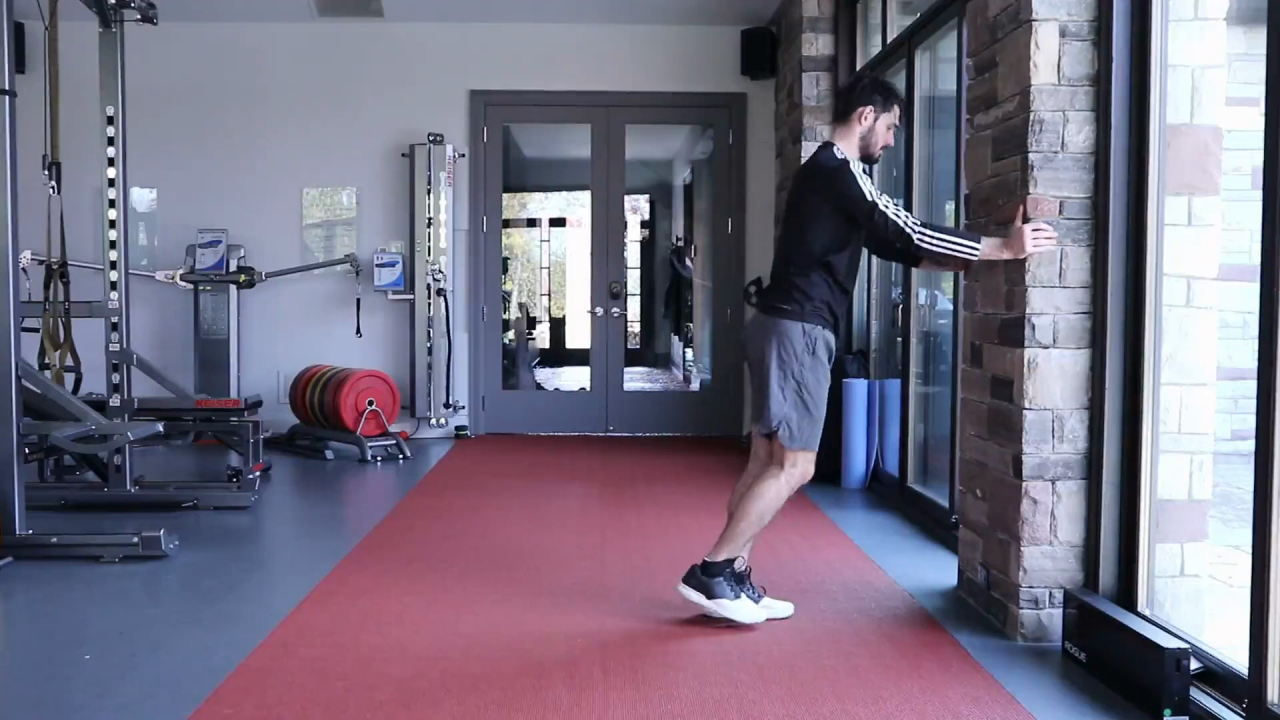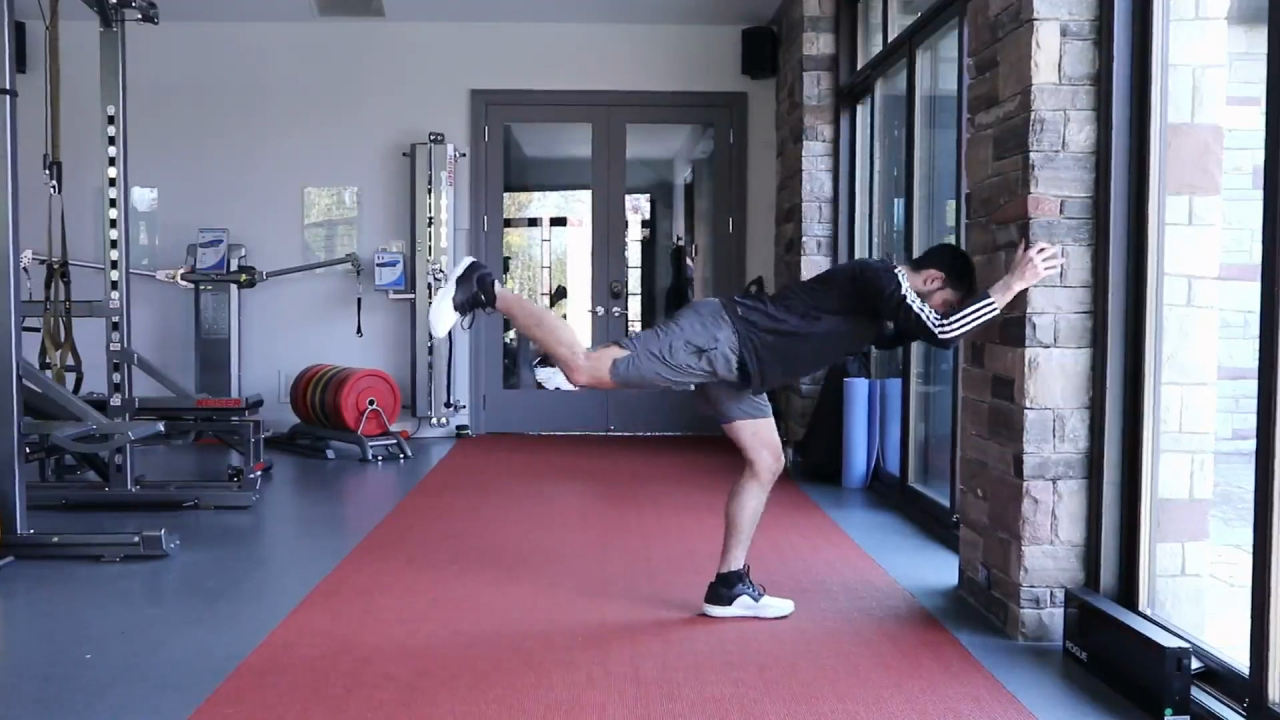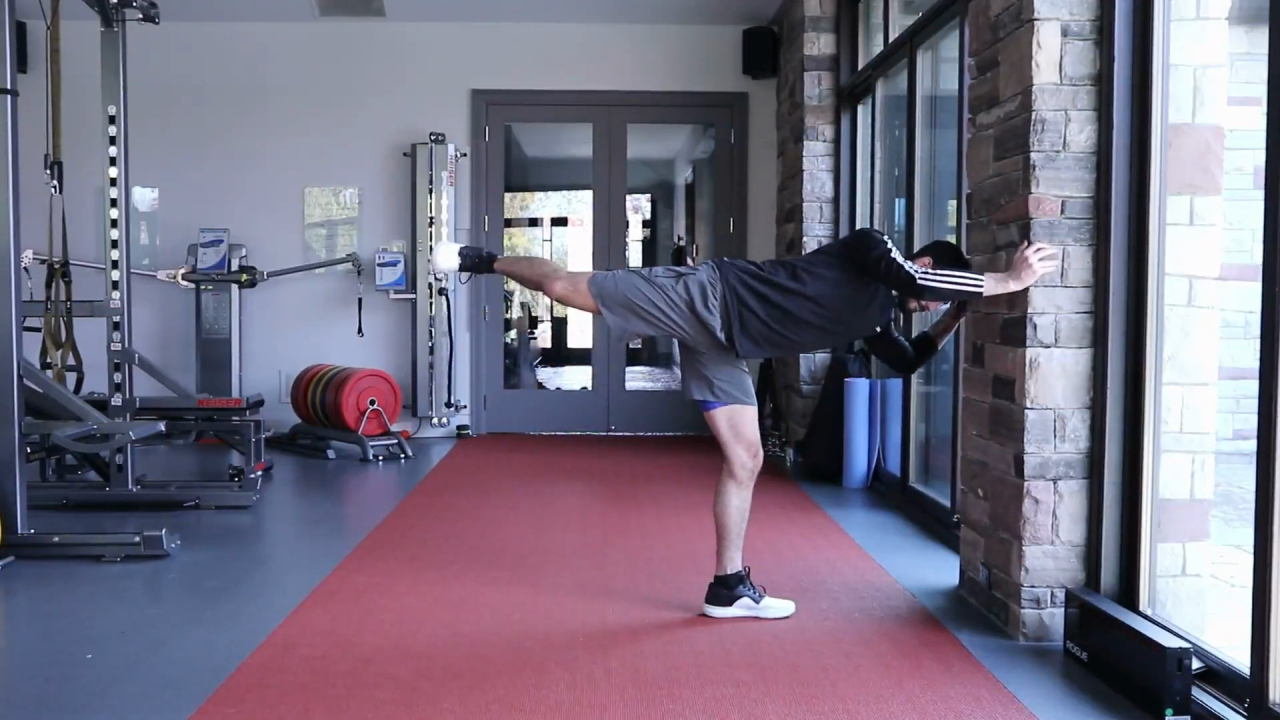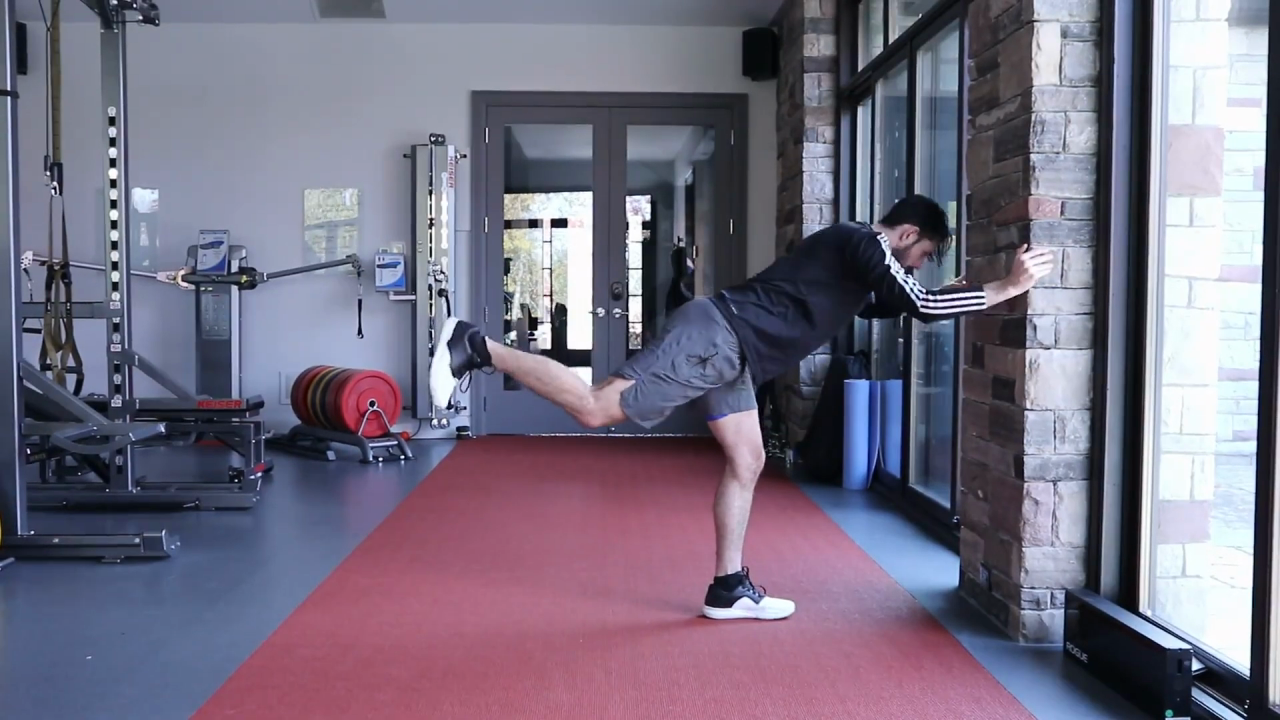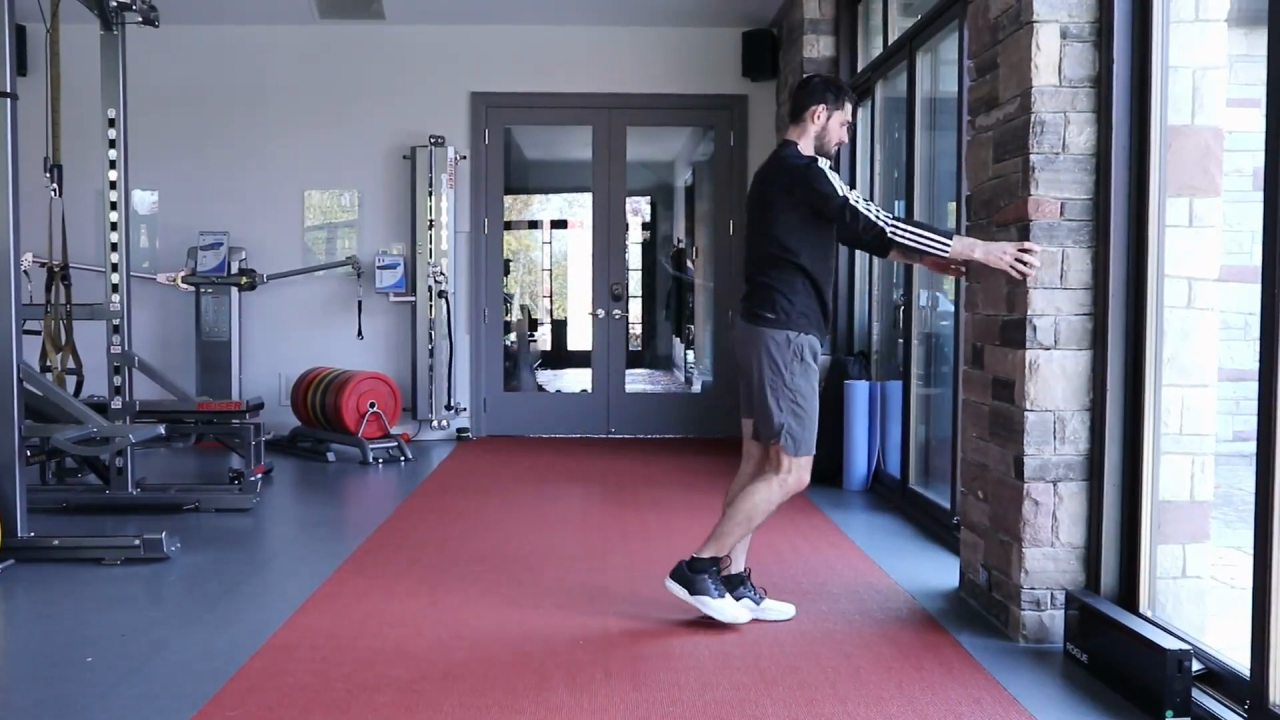
dt=1s
person 1, frame 1
left shoulder: (830, 172)
right shoulder: (838, 170)
left elbow: (892, 244)
right elbow: (909, 232)
left wrist: (969, 260)
right wrist: (1003, 248)
left hip: (787, 328)
right hip: (798, 330)
left knee: (768, 461)
right knee: (793, 466)
left ankle: (731, 580)
right ankle: (709, 571)
person 1, frame 2
left shoulder: (882, 304)
right shoulder: (884, 278)
left elbow: (907, 333)
right elbow: (940, 332)
right wrist: (1014, 283)
left hip: (730, 363)
right hip: (713, 339)
left knee: (767, 463)
right knee: (585, 368)
left ankle: (729, 587)
right ankle: (484, 289)
person 1, frame 3
left shoulder: (875, 308)
right shoulder: (871, 247)
left elbow: (908, 358)
right elbow: (921, 278)
left wrist: (957, 316)
right wrist: (1008, 280)
left hip: (723, 343)
right hip: (705, 297)
left knee: (745, 461)
right knee: (566, 286)
left ankle: (728, 587)
right ankle: (485, 261)
person 1, frame 4
left shoulder: (850, 247)
right shoulder: (864, 241)
left elbow: (873, 305)
right elbow: (916, 302)
left wrist: (949, 295)
right wrist: (1004, 288)
left hip: (726, 348)
right hip: (714, 339)
left knee: (747, 461)
right knee: (599, 405)
left ankle: (728, 588)
right ankle: (475, 351)
person 1, frame 5
left shoulder: (783, 170)
right shoulder: (804, 171)
left elbow: (856, 230)
right elbow: (877, 225)
left wrist: (923, 259)
right wrist: (978, 250)
left hip: (770, 330)
right hip: (784, 334)
left knee: (760, 464)
right knee: (789, 473)
left ankle: (733, 583)
right ankle: (698, 569)
